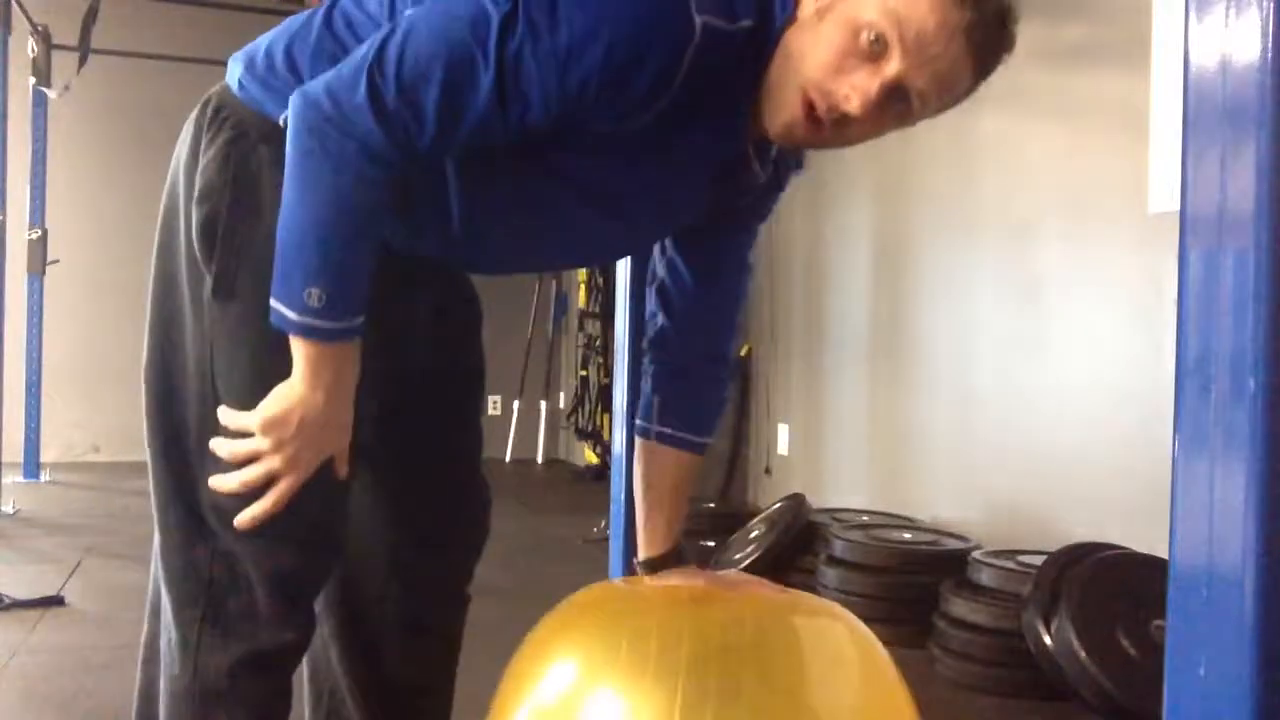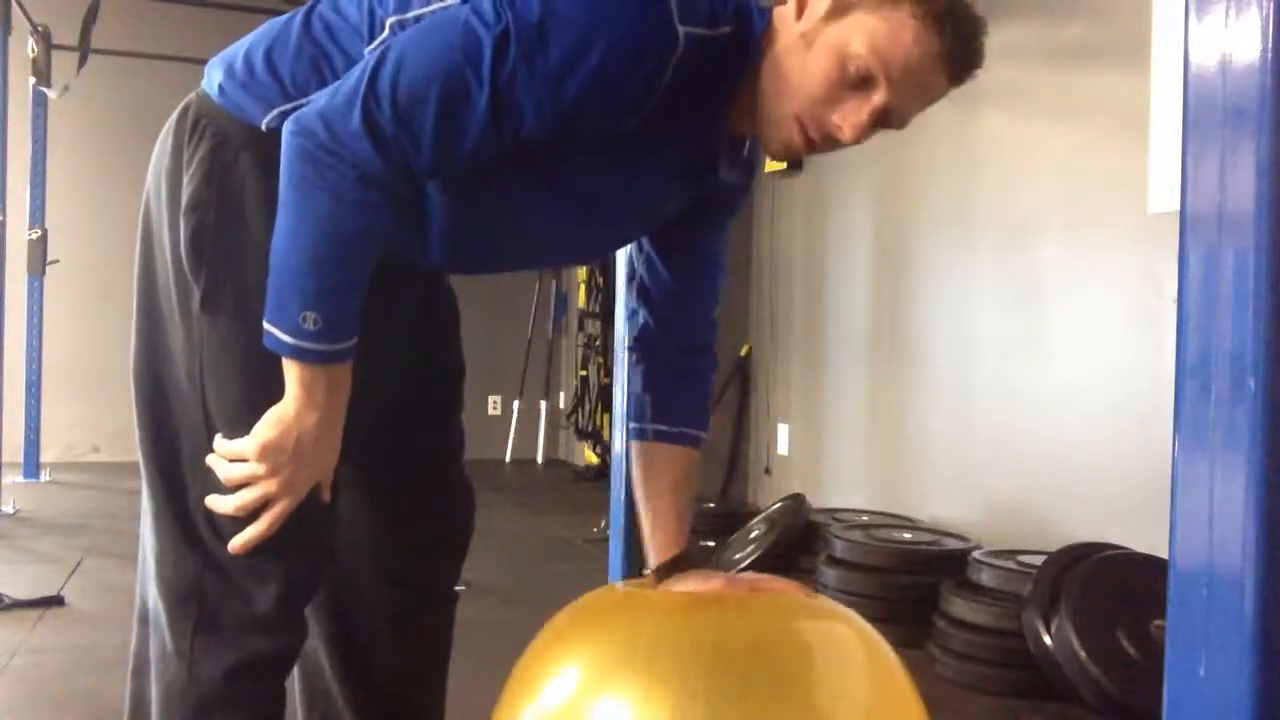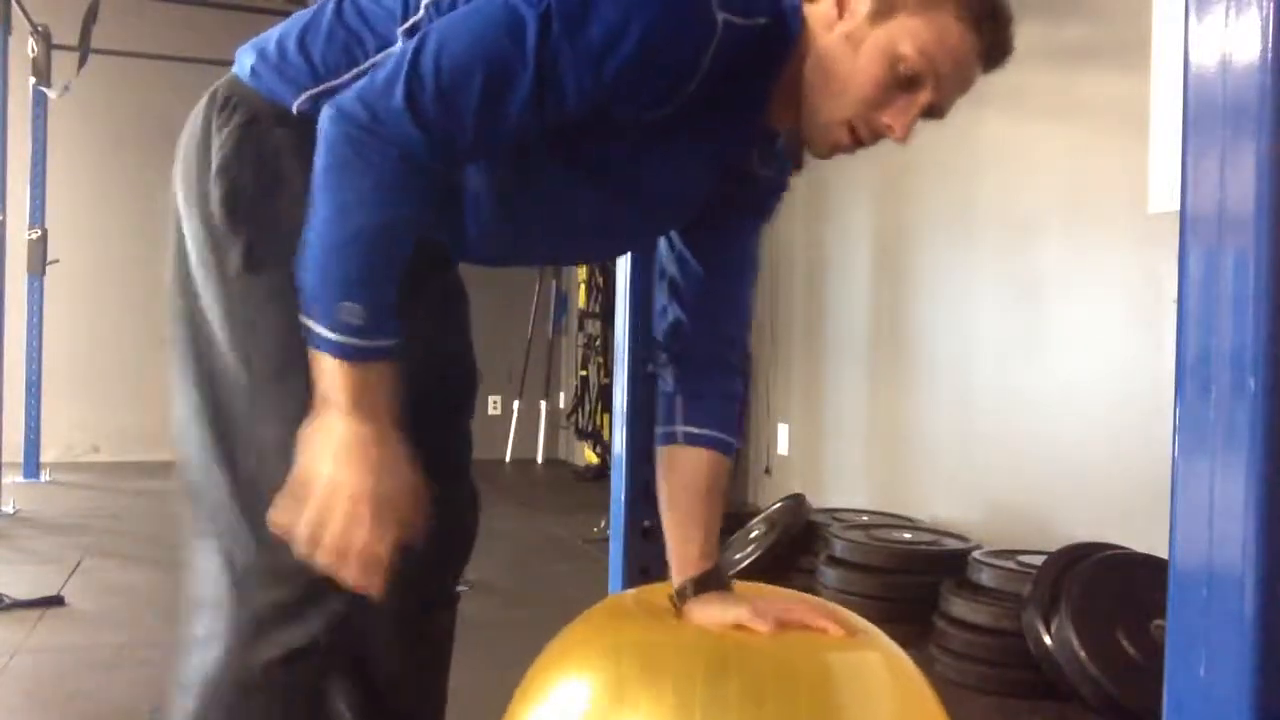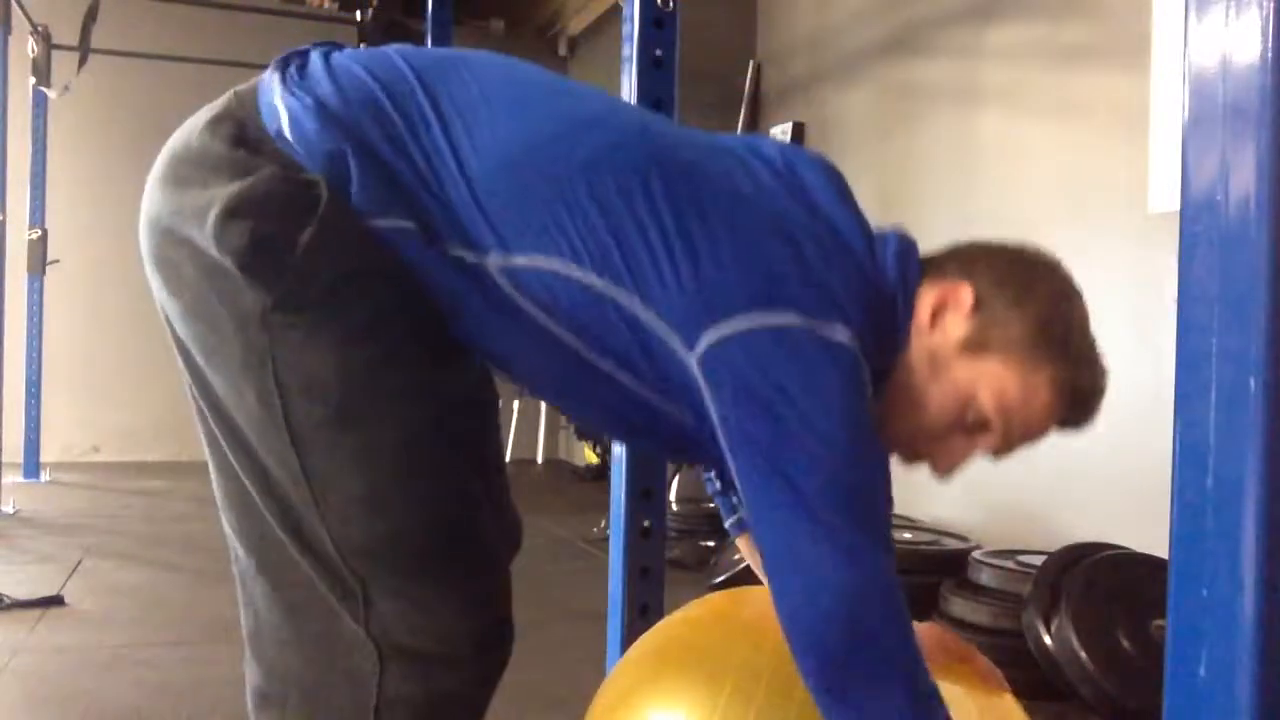
dt=0.7s
person 1, frame 1
left shoulder: (752, 164)
left elbow: (687, 351)
right elbow: (345, 119)
left wrist: (656, 567)
right wrist: (324, 381)
left hip: (403, 244)
right hip: (275, 157)
left knee: (422, 544)
right knee: (255, 558)
person 1, frame 2
left shoulder: (722, 160)
left elbow: (673, 342)
right elbow: (342, 143)
left wrist: (668, 567)
right wrist: (315, 404)
left hip: (385, 247)
right hip: (254, 167)
left knee: (410, 544)
right knee: (247, 563)
person 1, frame 3
left shoulder: (751, 158)
left elbow: (703, 354)
right elbow: (378, 134)
left wrist: (697, 585)
right wrist: (353, 416)
left hip: (405, 224)
right hip: (278, 152)
left knee: (413, 561)
right knee: (311, 560)
person 1, frame 4
left shoulder: (827, 243)
right shoulder: (798, 356)
left wrist: (875, 638)
left hip: (337, 201)
right hip: (258, 196)
left knee: (457, 561)
right knee: (410, 623)
